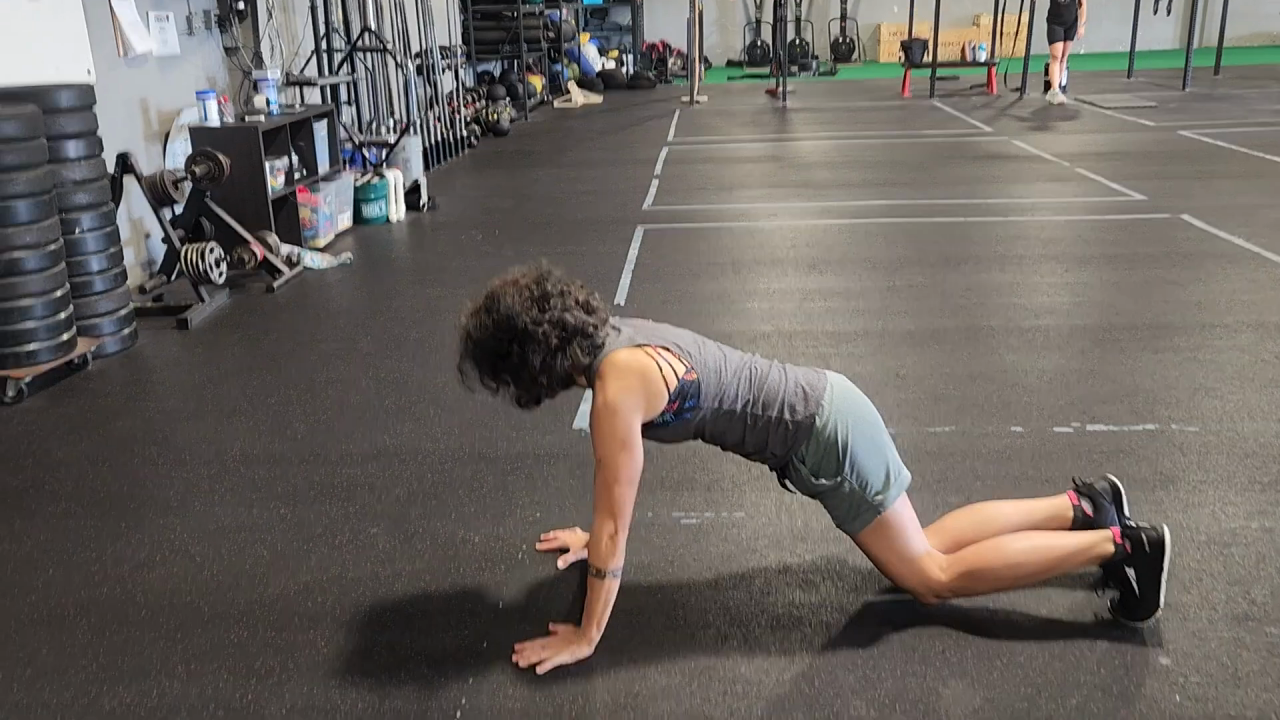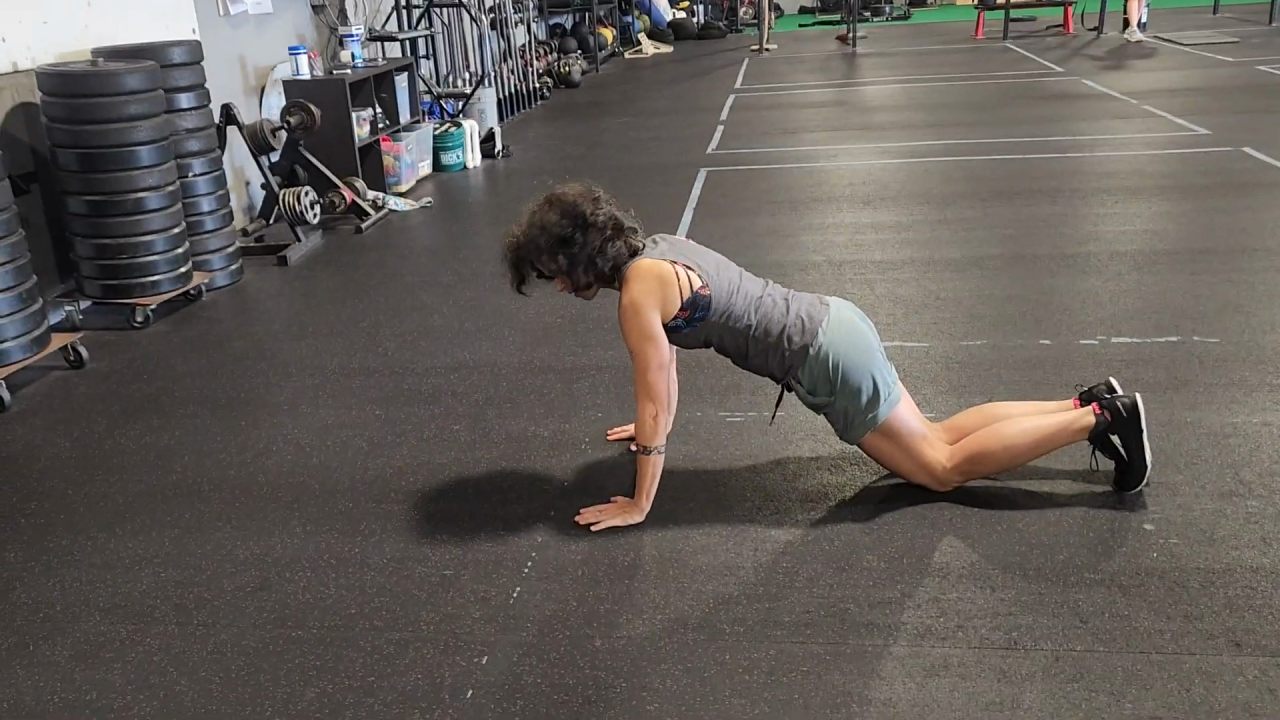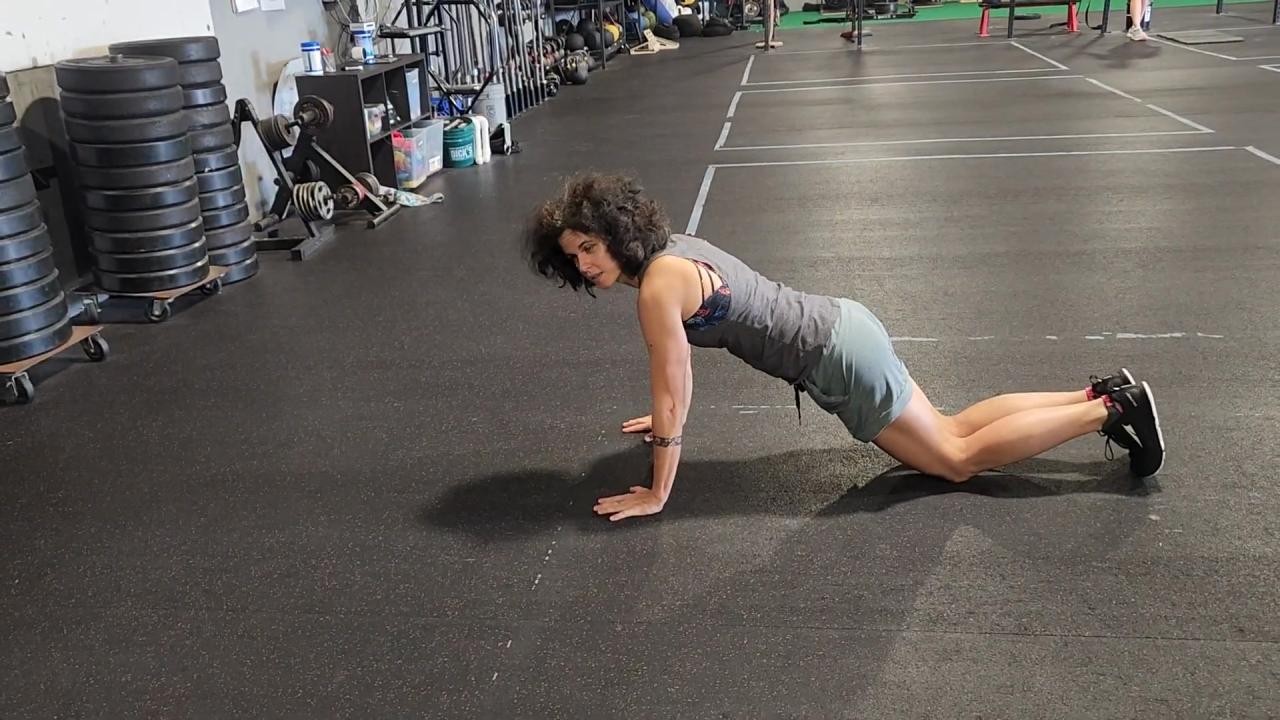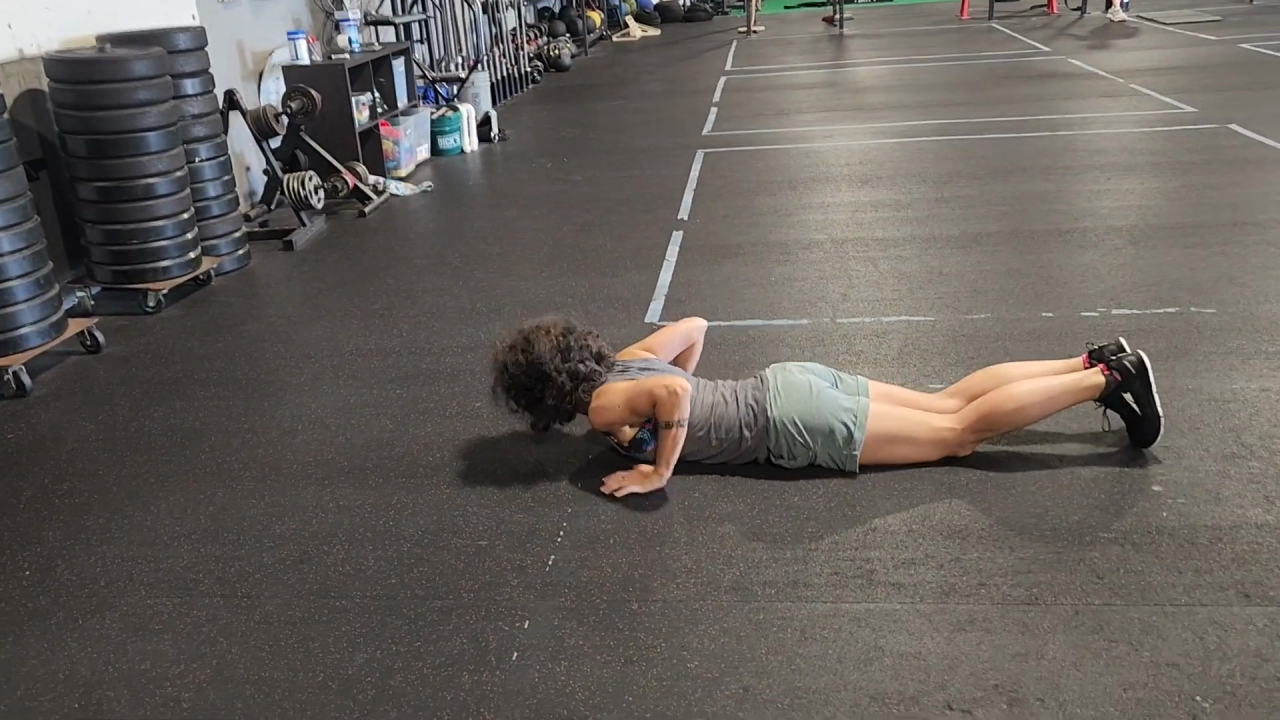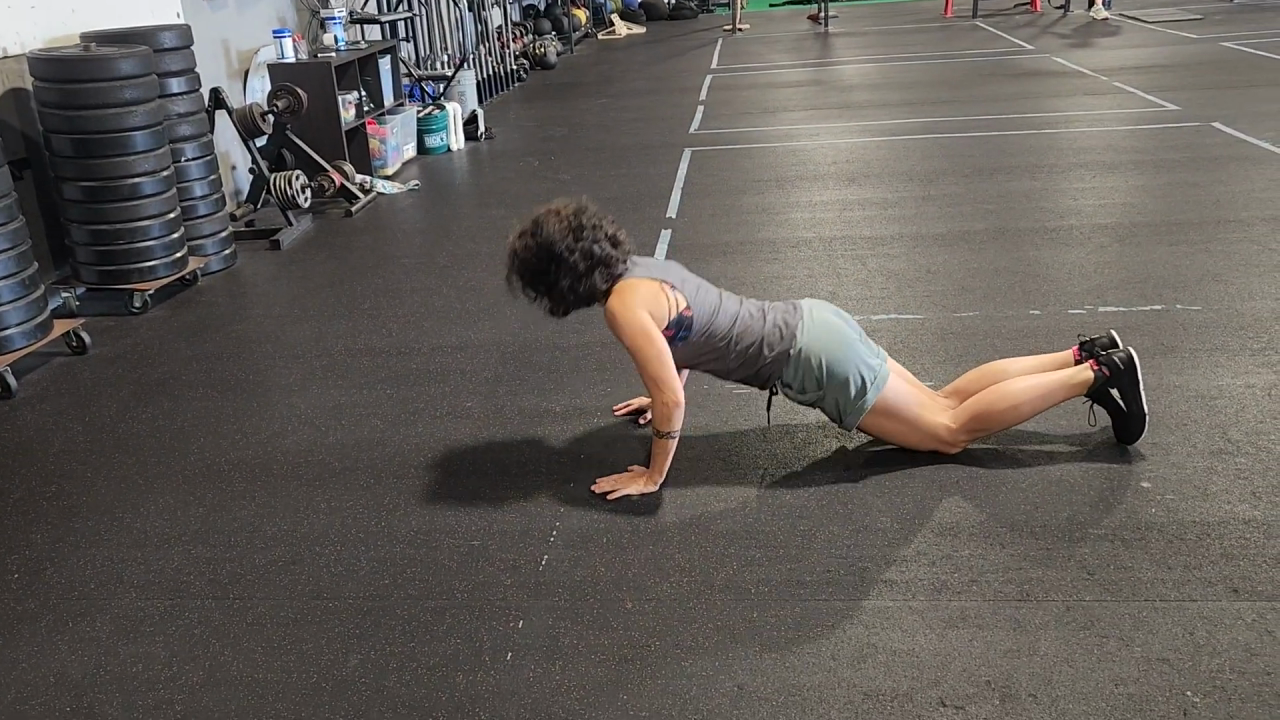
dt=1s
person 1, frame 1
left shoulder: (616, 384)
right shoulder: (612, 337)
left elbow: (614, 523)
left wrist: (584, 638)
right wrist: (596, 538)
left hip: (826, 435)
right hip: (821, 407)
left knee: (935, 577)
right knee: (925, 545)
left ankle: (1121, 545)
right ankle: (1085, 505)
person 1, frame 2
left shoulder: (638, 288)
right shoulder: (653, 248)
left elbow: (652, 405)
right elbow: (668, 356)
left wrist: (638, 506)
right wrist: (656, 426)
left hip: (827, 358)
right hip: (830, 326)
left knee: (943, 468)
right knee: (933, 438)
left ankle: (1101, 420)
right ankle: (1086, 404)
person 1, frame 3
left shoulder: (658, 285)
right shoulder: (670, 247)
left elbow: (671, 401)
right elbow: (687, 349)
left wrist: (656, 496)
right wrist: (668, 417)
left hip: (838, 358)
right hip: (840, 325)
left knee: (958, 460)
right knee: (949, 431)
left ankle: (1109, 411)
right ankle: (1100, 394)
person 1, frame 4
left shoulder: (603, 408)
right shoulder: (622, 363)
left elbow: (673, 393)
right elbow: (694, 325)
left wrist: (658, 468)
left hip: (792, 423)
right hip: (792, 382)
left knee: (959, 434)
right knee: (949, 402)
left ankle: (1105, 380)
right ankle: (1097, 363)
person 1, frame 5
left shoulder: (623, 303)
right shoulder: (637, 266)
left elbow: (673, 400)
left wrist: (654, 476)
right wrist: (659, 401)
left hip: (811, 357)
right hip: (812, 324)
left knee: (950, 431)
right knee: (943, 400)
left ankle: (1092, 378)
right ankle: (1087, 356)
